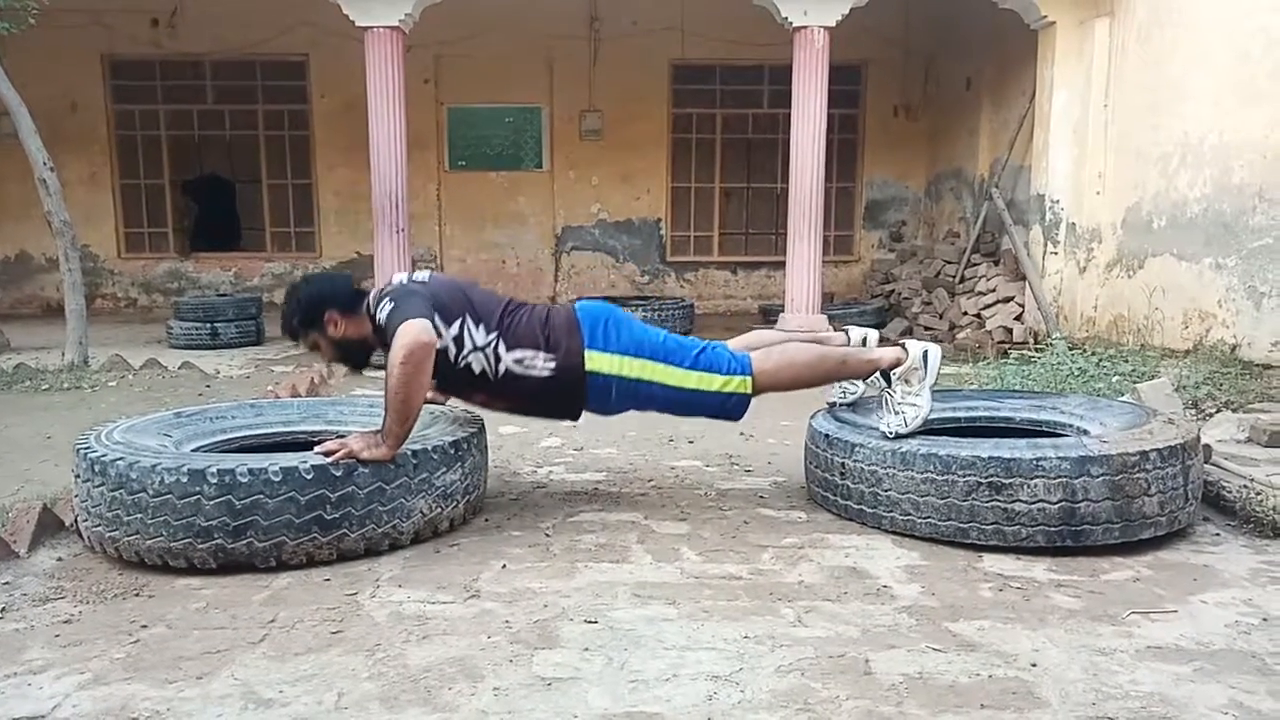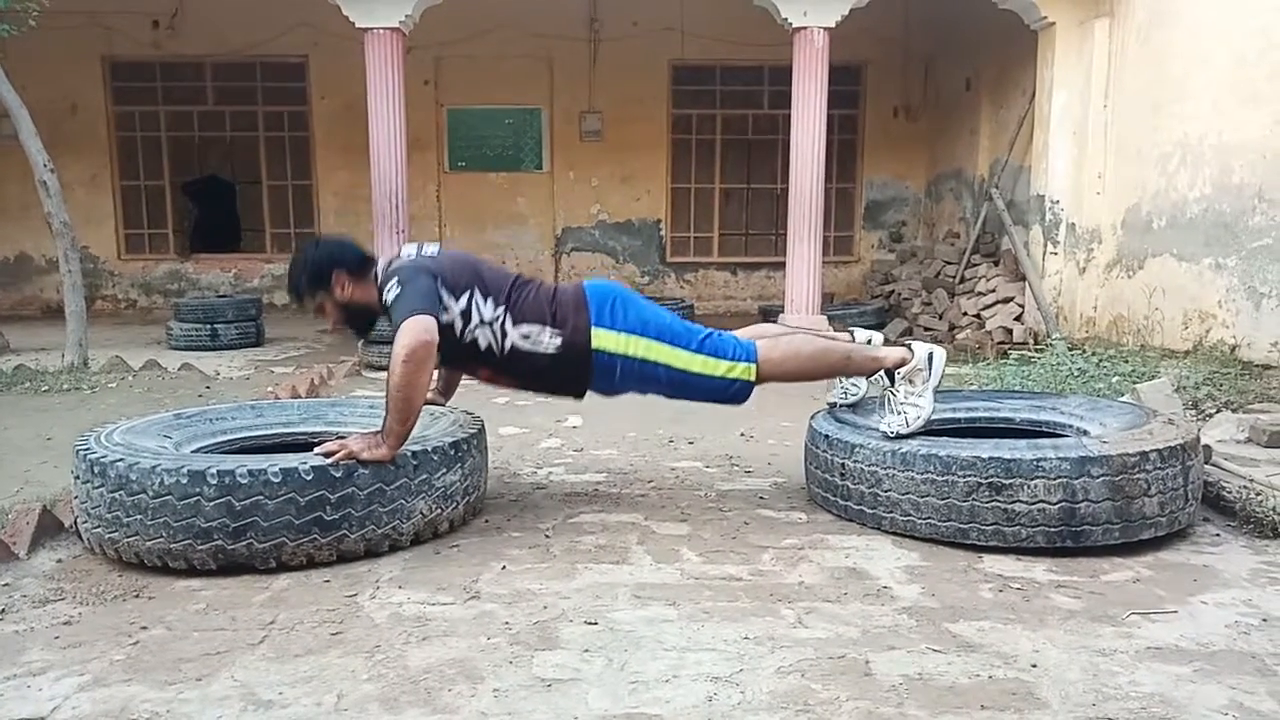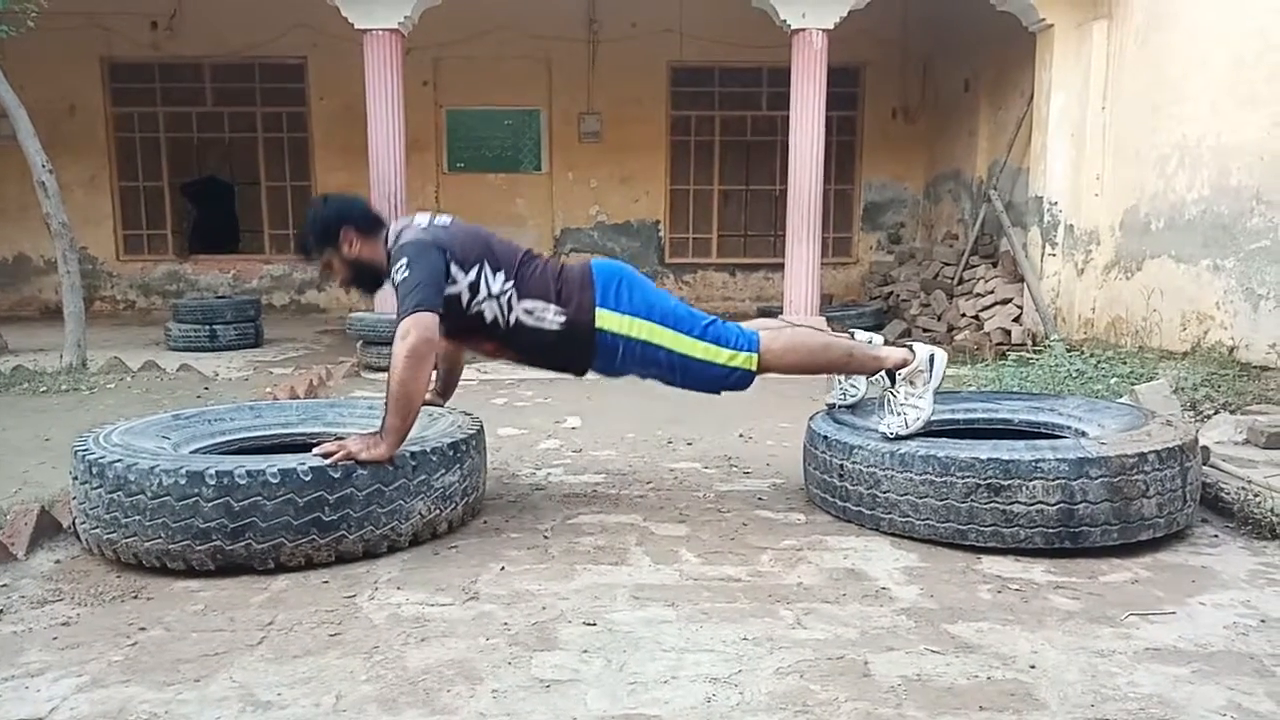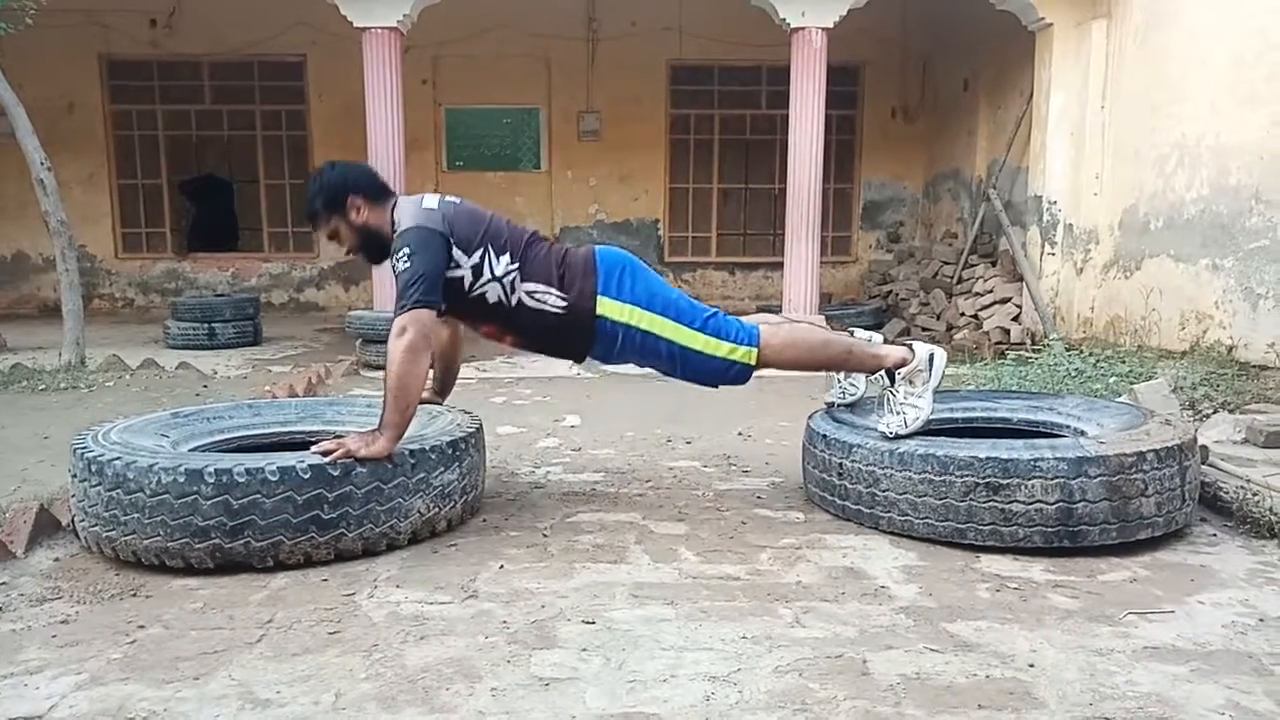
dt=0.1s
person 1, frame 1
left shoulder: (393, 301)
right shoulder: (411, 296)
left elbow: (415, 350)
left wrist: (387, 441)
right wrist: (435, 393)
left hip: (591, 355)
right hip: (584, 343)
left knee: (744, 375)
right knee: (726, 354)
left ankle: (901, 360)
right ankle: (849, 343)
person 1, frame 2
left shoulder: (400, 279)
right shoulder: (416, 273)
left elbow: (417, 342)
left wrist: (388, 440)
right wrist: (438, 393)
left hip: (596, 334)
right hip: (590, 320)
left knee: (748, 363)
right knee: (733, 347)
left ankle: (902, 360)
right ankle: (852, 342)
person 1, frame 3
left shoulder: (410, 249)
right shoulder: (422, 240)
left elbow: (418, 340)
right elbow: (451, 328)
left wrist: (387, 440)
right wrist: (440, 397)
left hip: (600, 313)
right hip: (592, 307)
left knee: (746, 354)
right knee: (732, 337)
left ankle: (903, 362)
right ankle: (858, 342)
person 1, frame 4
left shoulder: (411, 232)
right shoulder: (425, 219)
left elbow: (413, 332)
right elbow: (450, 314)
left wrist: (385, 437)
right wrist: (438, 393)
left hip: (601, 301)
right hip: (594, 292)
left knee: (746, 349)
right knee: (736, 334)
left ankle: (901, 359)
right ankle: (862, 343)
